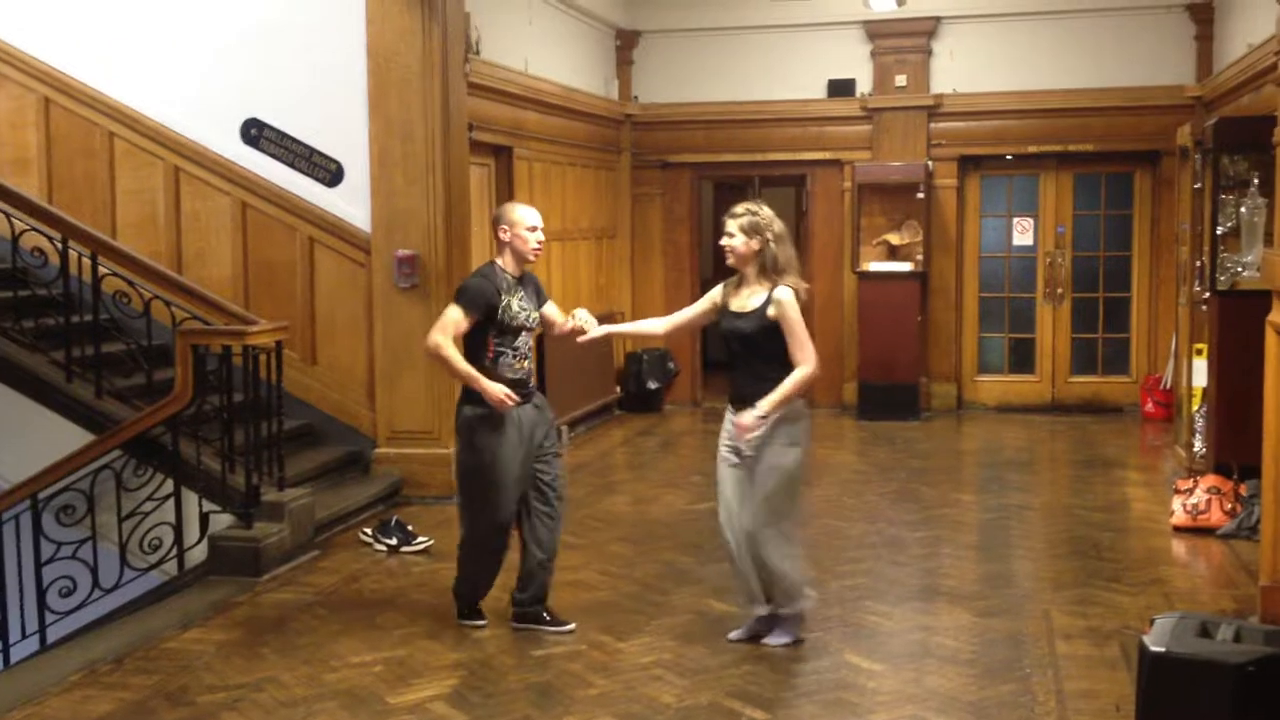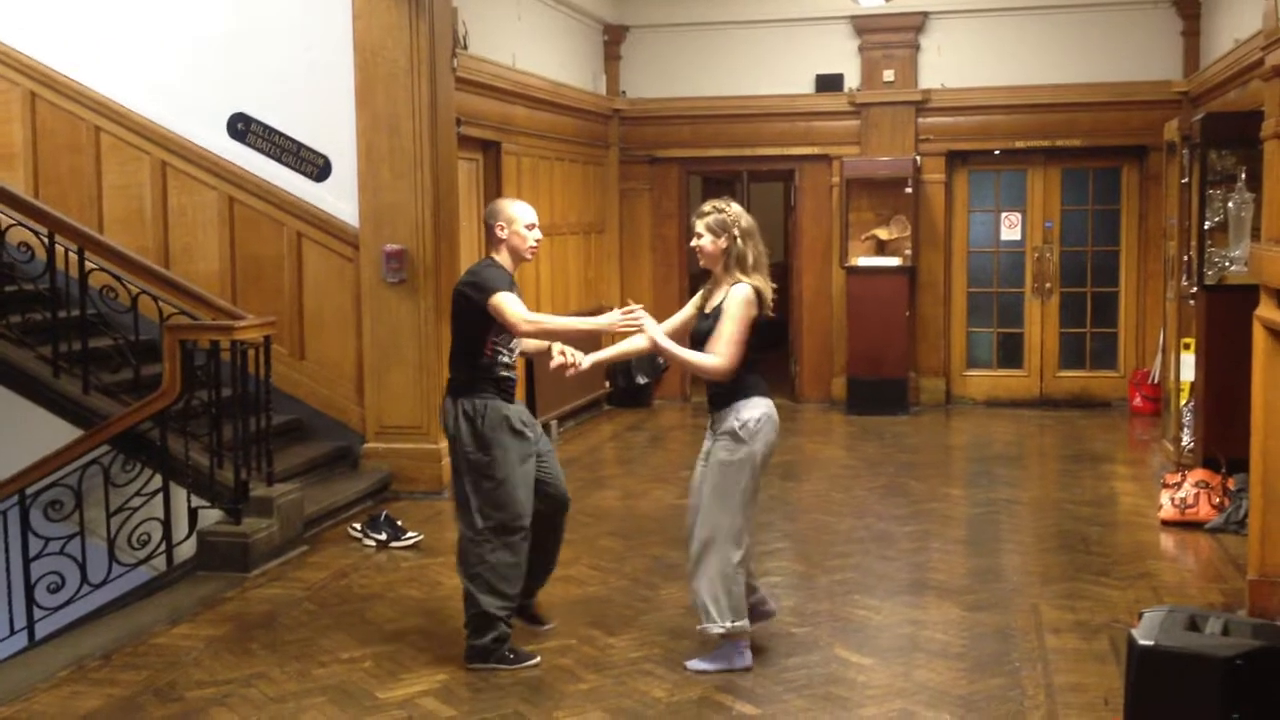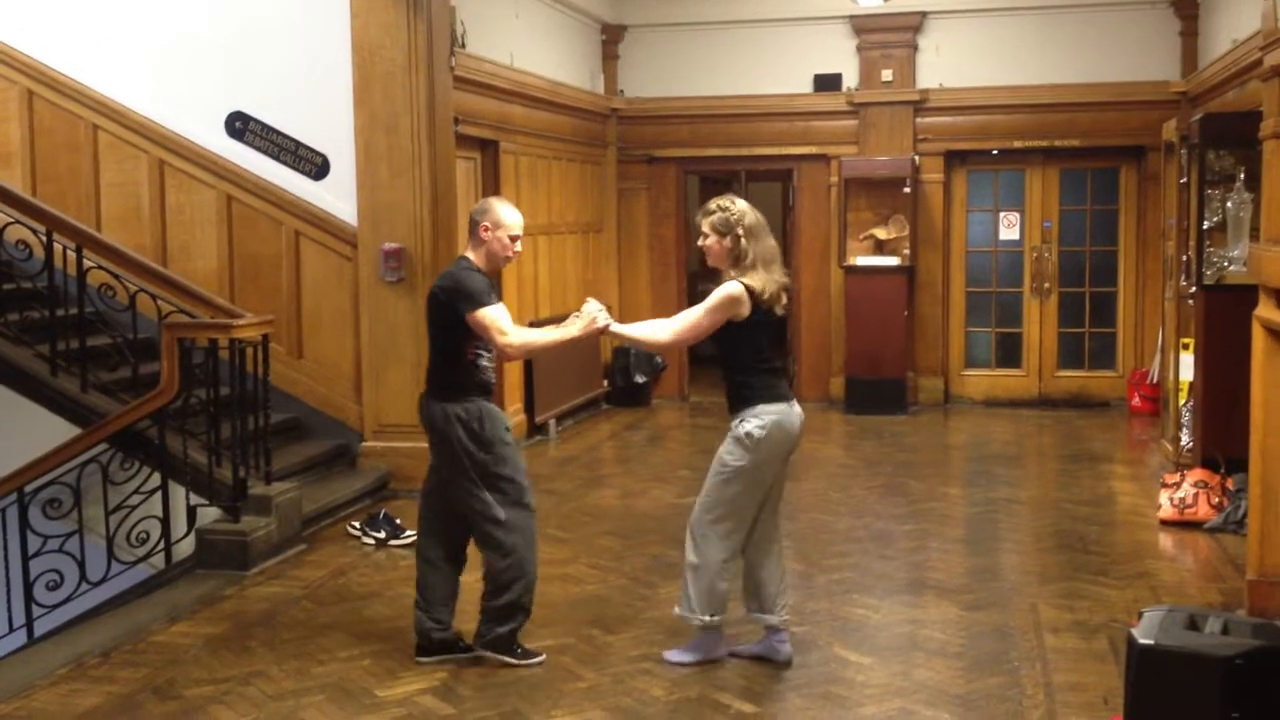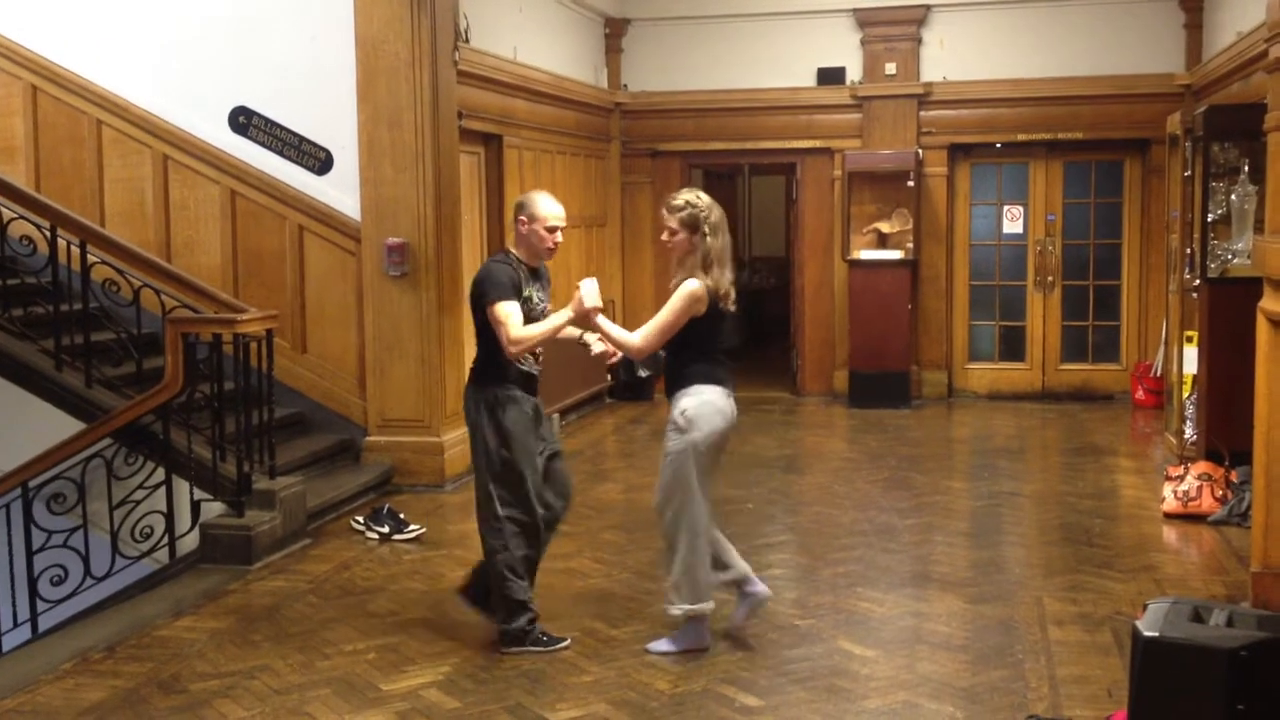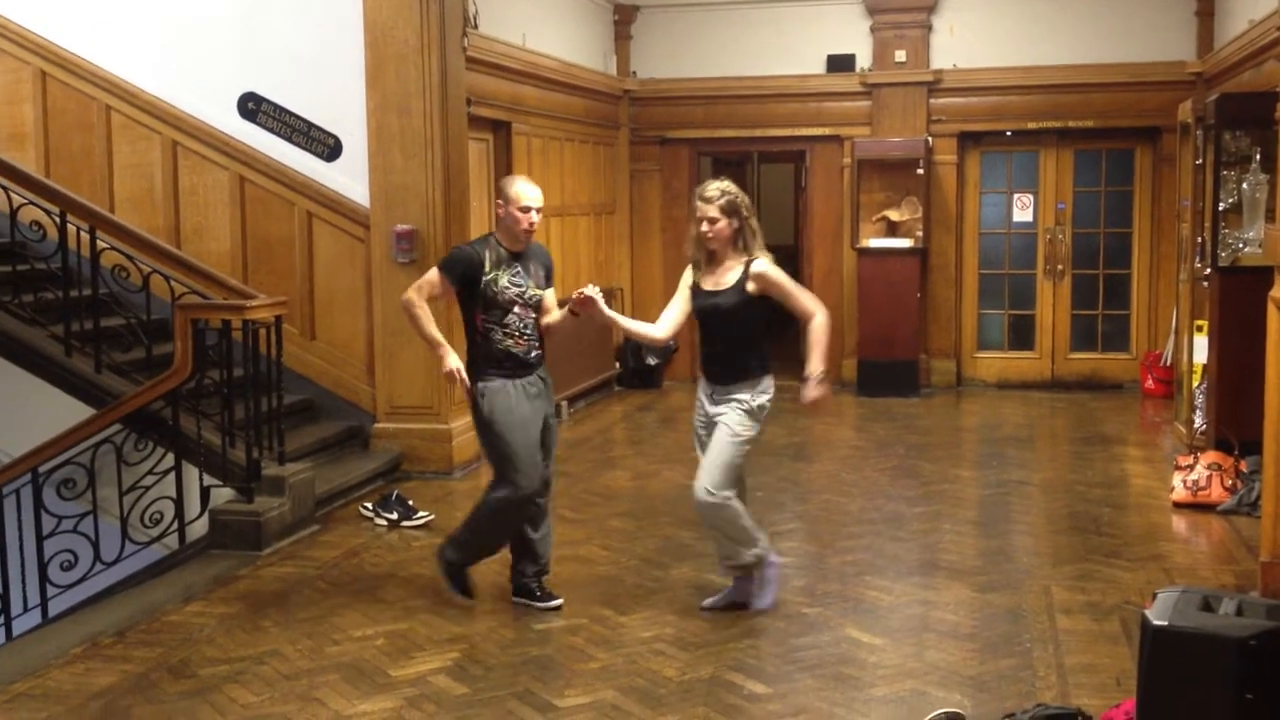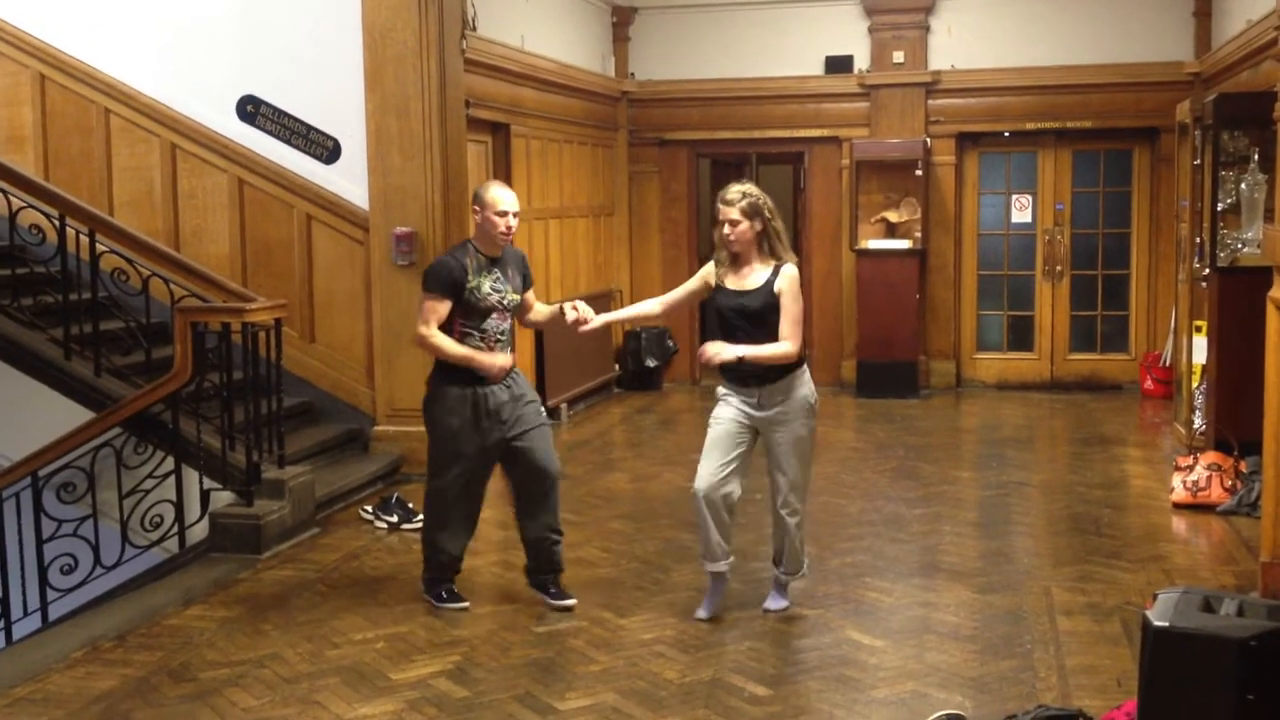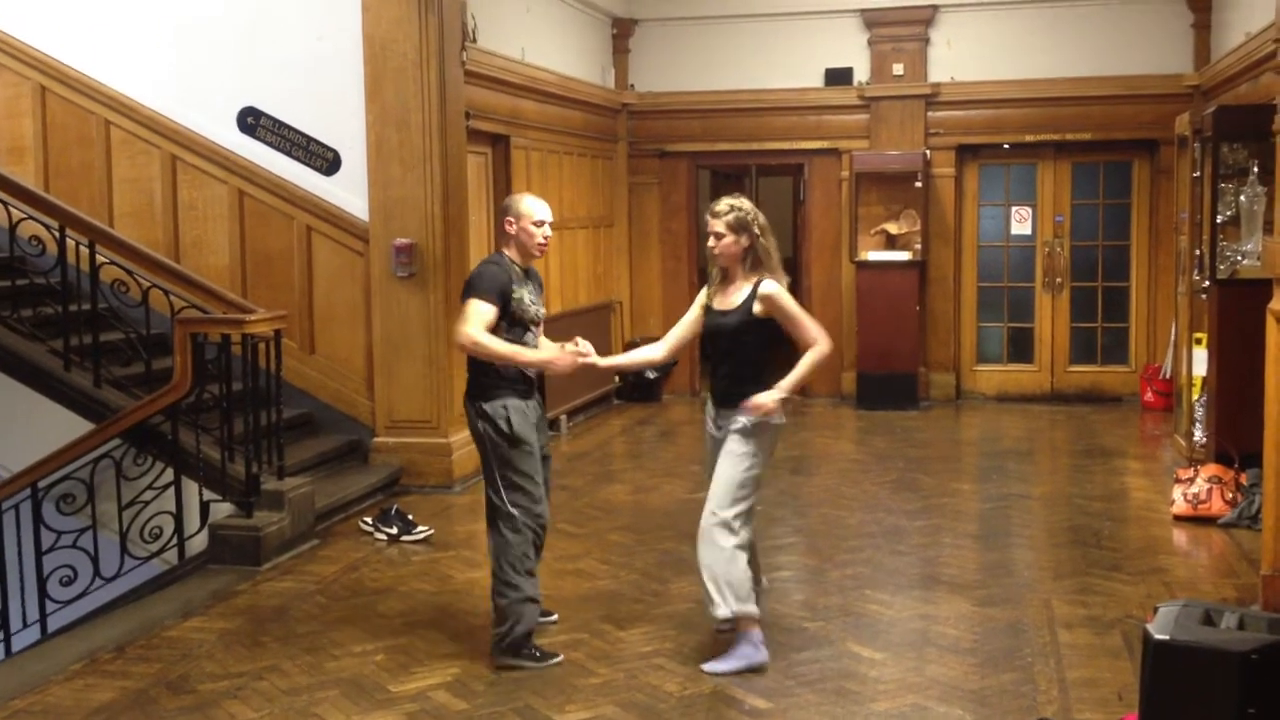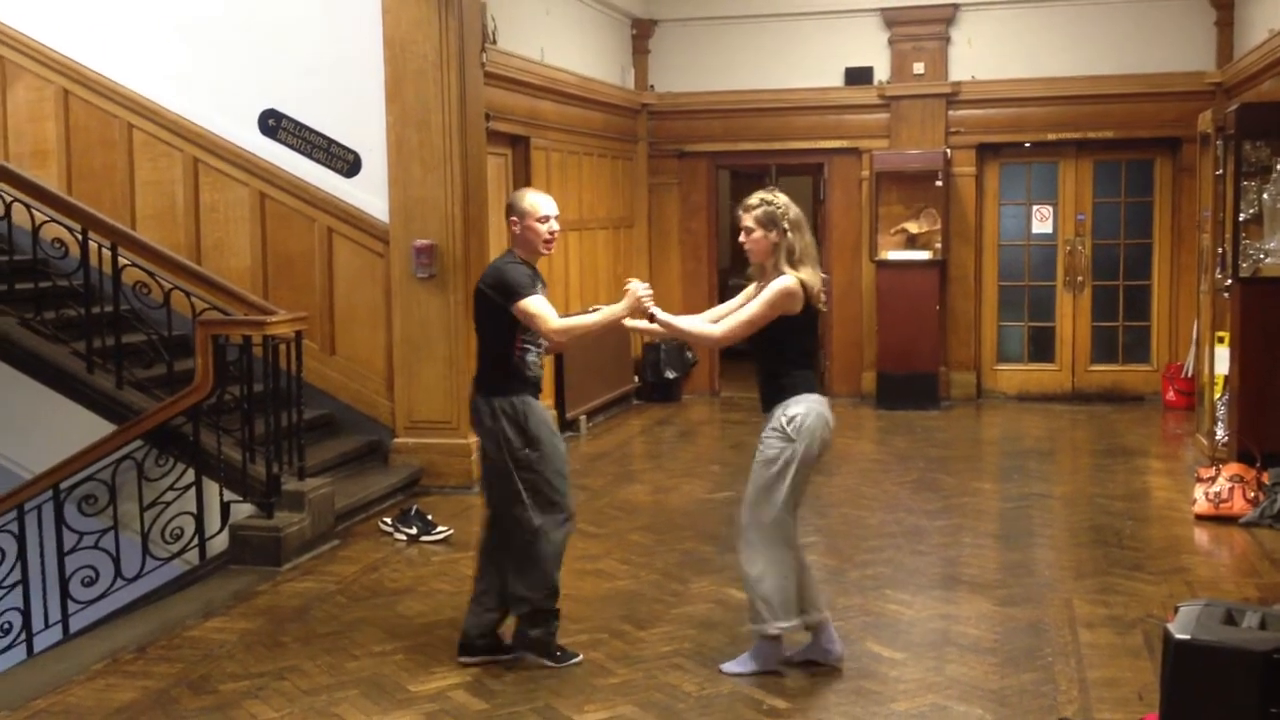
dt=0.5s
person 1, frame 1
left shoulder: (780, 296)
right shoulder: (724, 293)
left elbow: (807, 367)
right elbow: (666, 324)
left wrist: (761, 411)
right wrist: (606, 329)
left hip: (777, 423)
right hip: (737, 419)
left knee: (767, 527)
right knee: (737, 527)
left ankle: (791, 612)
right ankle: (767, 612)
person 1, frame 2
left shoulder: (742, 293)
right shoulder: (710, 292)
left elbow: (716, 365)
right elbow: (657, 337)
left wrist: (659, 339)
right wrist: (593, 358)
left hip: (745, 419)
right hip: (726, 421)
left knee: (713, 532)
right knee: (722, 525)
left ankle: (733, 645)
right ankle: (752, 603)
person 1, frame 3
left shoulder: (735, 292)
right shoulder: (754, 288)
left elbow: (670, 340)
right elbow: (677, 323)
left wrist: (611, 327)
right wrist: (620, 326)
left hip: (760, 421)
right hip: (780, 415)
left knee: (711, 526)
right knee: (760, 532)
left ankle: (709, 636)
right ankle: (775, 635)
person 1, frame 4
left shoulder: (694, 288)
right shoulder: (700, 281)
left elbow: (640, 346)
right elbow: (664, 333)
left wrist: (596, 317)
right wrist: (612, 338)
left hip: (696, 405)
right hip: (709, 402)
left knee: (683, 517)
right knee: (687, 512)
left ankle: (693, 626)
right ankle: (746, 584)
person 1, frame 5
left shoulder: (757, 270)
right shoulder: (694, 272)
left elbow: (816, 313)
right elbow: (663, 331)
left wrist: (815, 373)
right wrist: (608, 314)
left hip: (747, 394)
right hip: (708, 392)
left knee: (709, 493)
right knee: (721, 493)
left ankle: (762, 561)
right ankle: (743, 583)
person 1, frame 6
left shoulder: (784, 273)
right shoulder: (717, 271)
left elbow: (790, 347)
right elbow: (661, 305)
left wrist: (736, 351)
right wrist: (603, 318)
left hip: (785, 396)
right hip: (734, 396)
left knee: (786, 499)
right knee: (708, 485)
left ankle: (784, 580)
right ankle: (717, 577)
person 1, frame 7
left shoulder: (768, 291)
right shoulder: (712, 292)
left elbow: (820, 345)
right elbow: (667, 348)
left wrist: (778, 392)
right wrist: (607, 362)
left hip: (752, 422)
right hip: (718, 416)
left knee: (719, 522)
right knee: (733, 518)
left ankle: (750, 640)
right ankle: (745, 607)
person 1, frame 8
left shoulder: (787, 286)
right shoulder: (765, 285)
left elbow: (717, 335)
right elbow: (706, 319)
left wrist: (656, 315)
right wrist: (644, 324)
left hip: (797, 417)
right hip: (787, 417)
left knee: (765, 531)
right knee: (769, 530)
left ankle: (770, 644)
right ankle: (821, 637)
person 2, frame 1
left shoulder: (530, 283)
right shoulder: (484, 285)
left elbow: (556, 325)
right elbow: (437, 342)
left wrist: (576, 319)
right wrist: (482, 385)
left hip: (532, 407)
right hip: (489, 414)
left knee: (545, 507)
right knee: (492, 512)
left ankle: (529, 605)
right ankle: (469, 593)
person 2, frame 2
left shoulder: (505, 281)
right shoulder: (484, 278)
right elbow: (526, 323)
left wrist: (554, 348)
right wrist: (600, 323)
left hip: (505, 408)
right hip: (478, 410)
left knee: (550, 499)
right knee: (495, 521)
left ankle: (518, 596)
right ankle: (486, 642)
person 2, frame 3
left shoulder: (475, 281)
right shoulder: (463, 282)
left elbow: (504, 339)
right elbow: (509, 345)
left wrist: (566, 327)
right wrist: (576, 331)
left hip: (453, 409)
right hip: (462, 412)
left knee: (447, 522)
right knee: (510, 516)
left ankle: (434, 635)
right ankle: (498, 634)
person 2, frame 4
left shoulder: (538, 271)
right shoulder: (497, 275)
right elbow: (514, 342)
left wrist: (586, 337)
right wrist: (571, 311)
left hip: (522, 398)
right hip: (498, 399)
left knee: (552, 497)
right knee: (513, 512)
left ankle: (486, 588)
right ankle: (517, 626)
person 2, frame 5
left shoulder: (541, 257)
right shoulder: (470, 257)
right elbow: (413, 298)
left wrist: (571, 309)
right wrist: (443, 350)
left hip: (537, 379)
right hip: (495, 384)
left knee: (537, 485)
right knee: (518, 481)
left ankle: (528, 579)
right ankle: (457, 554)
person 2, frame 6
left shoulder: (516, 260)
right shoulder: (449, 267)
left elbow: (528, 312)
right elbow: (425, 334)
left wrist: (563, 309)
right wrist: (480, 360)
left hip: (509, 387)
right hip: (458, 393)
left knee: (542, 471)
right knee: (453, 490)
left ankle: (544, 572)
right ankle: (438, 579)
person 2, frame 7
left shoulder: (532, 278)
right shoulder: (492, 274)
right elbow: (469, 337)
left wrist: (565, 351)
right wrist: (539, 357)
left hip: (524, 402)
right hip: (498, 405)
left knee: (527, 509)
right knee: (522, 513)
left ankle: (521, 602)
right ankle: (513, 639)
person 2, frame 8
left shoulder: (528, 275)
right shoulder: (507, 275)
left elbow: (543, 337)
right elbow: (553, 329)
left wrist: (605, 318)
right wrist: (621, 309)
left hip: (516, 404)
right hip: (507, 407)
left knee: (513, 519)
right knee: (547, 515)
left ankle: (480, 636)
right ankle: (535, 634)
